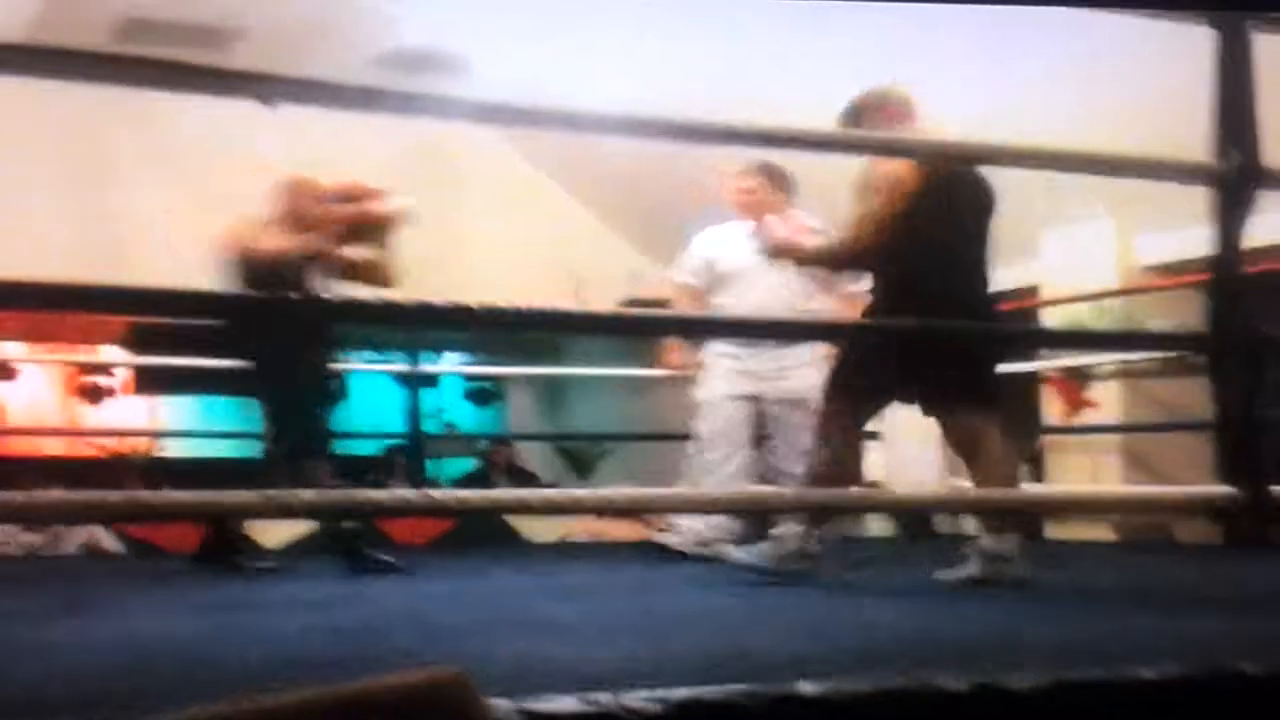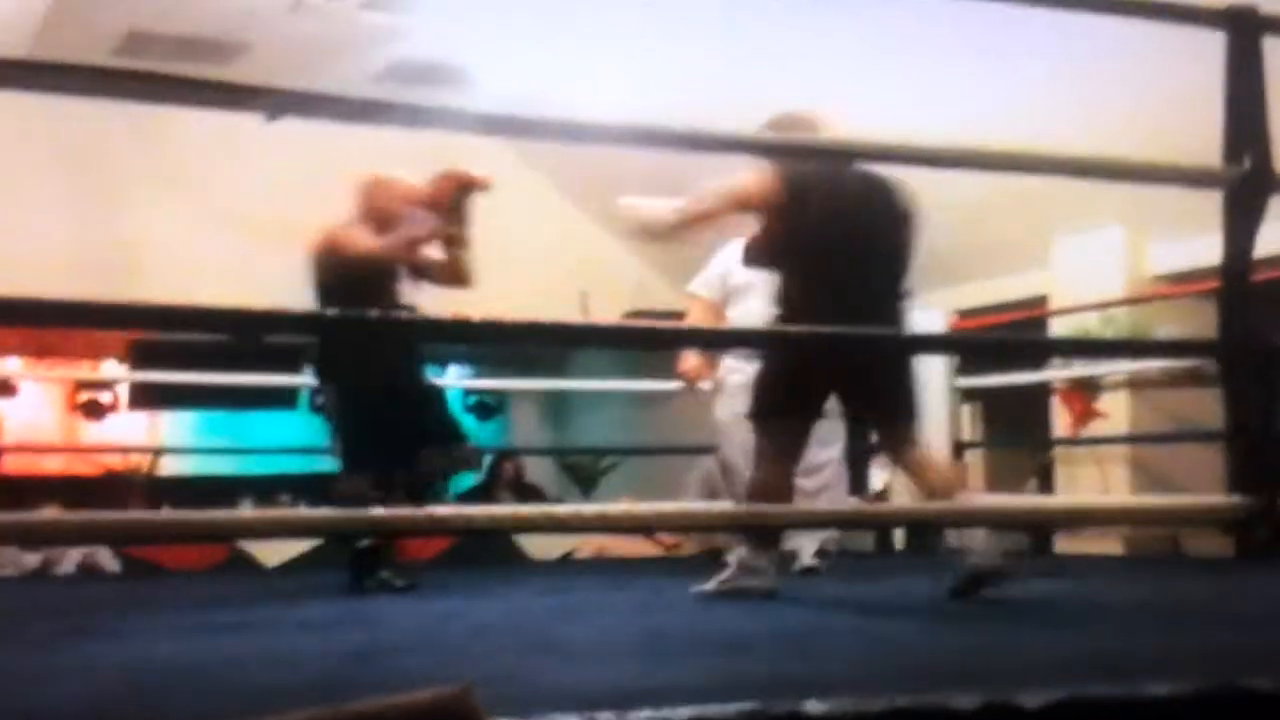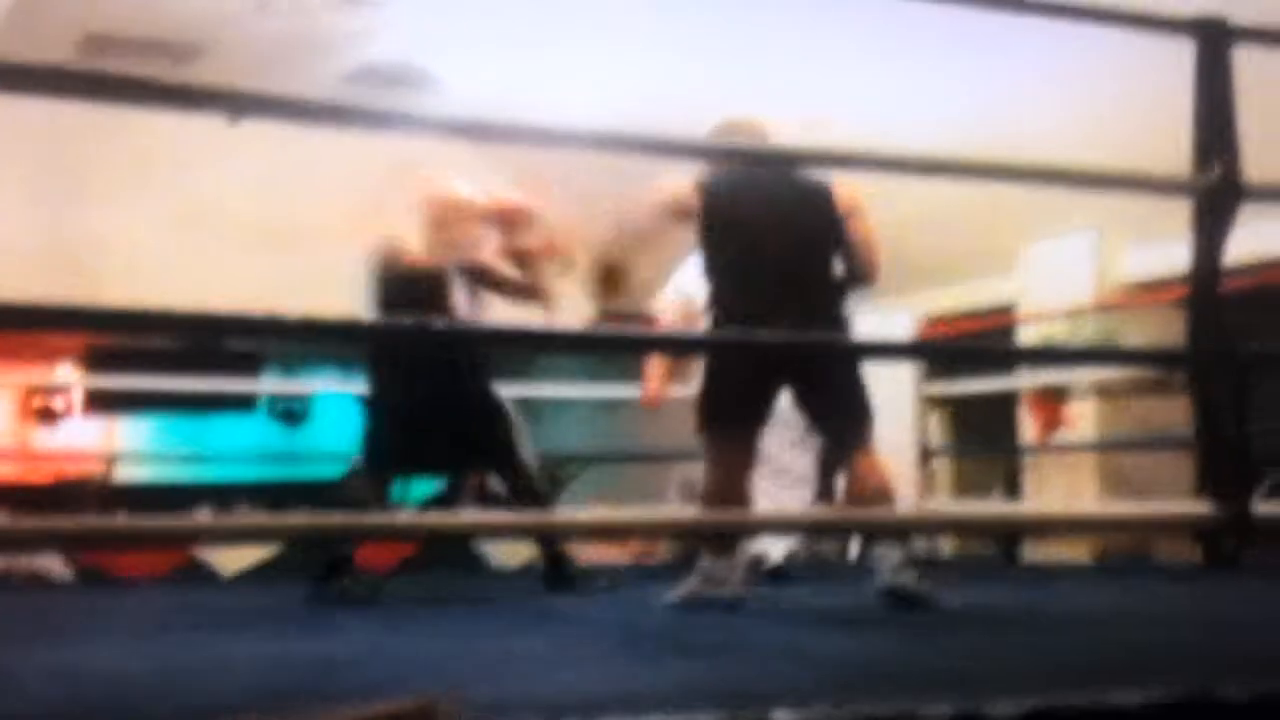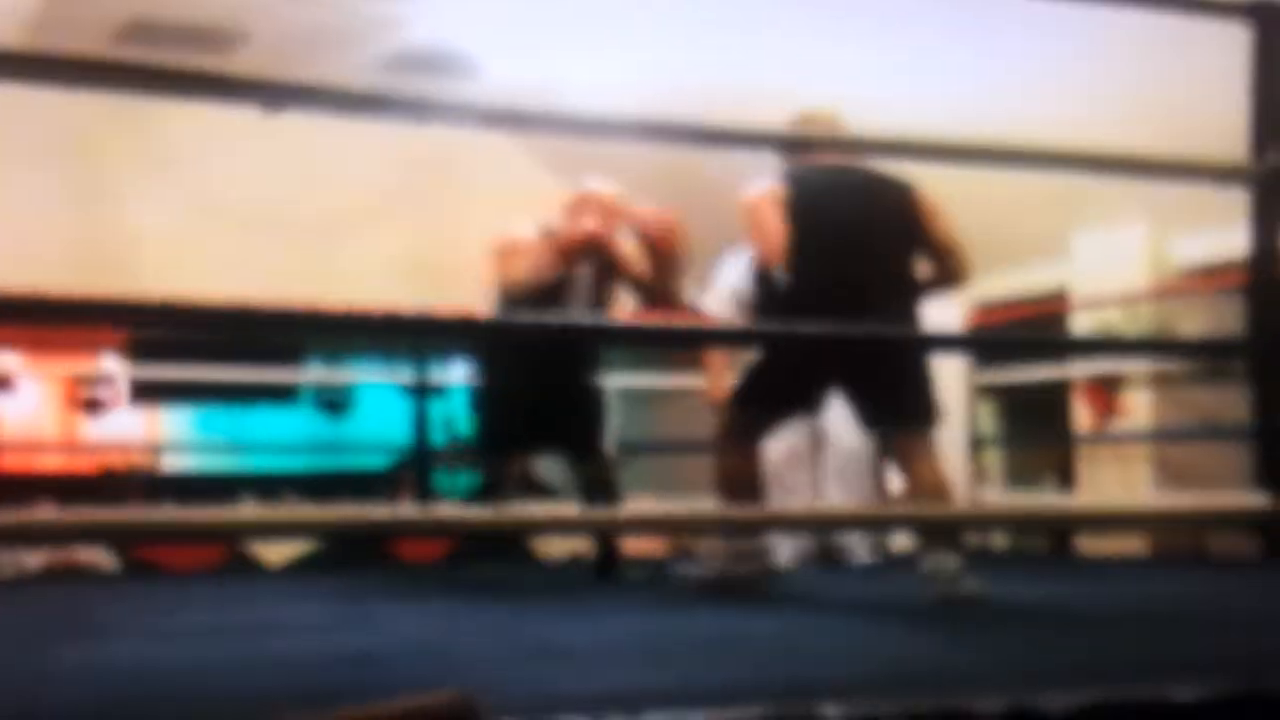
dt=0.3s
person 1, frame 1
left shoulder: (894, 166)
right shoulder: (971, 179)
left elbow: (863, 246)
left wrist: (790, 248)
left hip: (907, 319)
right hip: (967, 316)
left knee: (839, 424)
right knee: (978, 435)
left ankle: (802, 539)
right ankle: (999, 546)
person 1, frame 2
left shoulder: (771, 182)
right shoulder: (888, 192)
right elbow: (889, 266)
left wrist: (637, 214)
left hip: (807, 334)
right hip: (877, 334)
left knee: (775, 451)
right knee: (906, 445)
left ankle: (756, 563)
person 1, frame 3
left shoulder: (697, 192)
right shoulder: (828, 194)
left elbow: (645, 227)
right elbow: (865, 270)
left hip: (745, 337)
right hip: (820, 333)
left knee: (728, 454)
right knee: (856, 449)
left ankle: (720, 569)
right ankle: (891, 562)
person 1, frame 4
left shoulder: (771, 192)
right shoulder: (904, 195)
left elbow: (773, 262)
right elbow: (954, 269)
left wrist: (767, 309)
left hip: (807, 329)
right hip: (887, 332)
left knee: (736, 431)
right knee: (915, 450)
right ankle: (945, 563)
person 2, frame 1
left shoulder: (319, 249)
right shoulder: (256, 236)
left elbow: (380, 276)
right elbow: (283, 256)
left wrist: (374, 230)
right wrist: (345, 225)
left hip: (307, 365)
right hip: (278, 365)
left knee: (285, 456)
right knee: (311, 453)
left ankle: (221, 544)
right ankle: (350, 547)
person 2, frame 2
left shoulder: (400, 248)
right shoulder: (342, 240)
left elbow: (459, 277)
right elbow: (388, 253)
left wrist: (456, 226)
right wrist: (439, 222)
left hip: (400, 369)
right hip: (357, 373)
left knee: (450, 452)
right knee: (366, 466)
right ankle: (367, 562)
person 2, frame 3
left shoulder: (474, 264)
right shoulder: (399, 254)
left elbow: (534, 292)
right elbow: (427, 262)
left wrist: (521, 250)
left hip: (463, 383)
right hip: (410, 385)
left knee: (519, 470)
right knee: (377, 475)
left ankle: (556, 564)
right ankle: (336, 568)
person 2, frame 4
left shoulder: (613, 253)
right shoulder: (524, 243)
left elbow: (659, 298)
right elbow: (512, 287)
left wrist: (663, 258)
right wrist: (561, 253)
left hip: (571, 373)
right hip: (513, 372)
left knee: (592, 462)
right knee: (498, 463)
left ankle: (609, 553)
person 3, frame 1
left shoulder: (823, 241)
right shoulder: (713, 240)
left elbow: (850, 301)
right elbow: (688, 297)
right wrist: (676, 347)
left hip: (799, 366)
right hip: (727, 362)
left knee: (797, 454)
right knee: (716, 444)
right ankle: (699, 530)
person 3, frame 2
right shoulder: (735, 252)
right elbow: (703, 304)
right wrist: (693, 352)
right hip: (744, 373)
left knee: (816, 465)
right knee: (739, 459)
left ankle: (810, 548)
person 3, frame 3
right shoulder: (699, 268)
right elbow: (668, 322)
right wrist: (656, 378)
left hip: (784, 387)
left knee: (785, 464)
left ankle: (776, 549)
person 3, frame 4
right shoulder: (740, 266)
right elbow: (719, 323)
right wrist: (720, 377)
left knee: (849, 445)
right knee: (781, 456)
left ankle: (853, 542)
right ankle: (787, 548)
